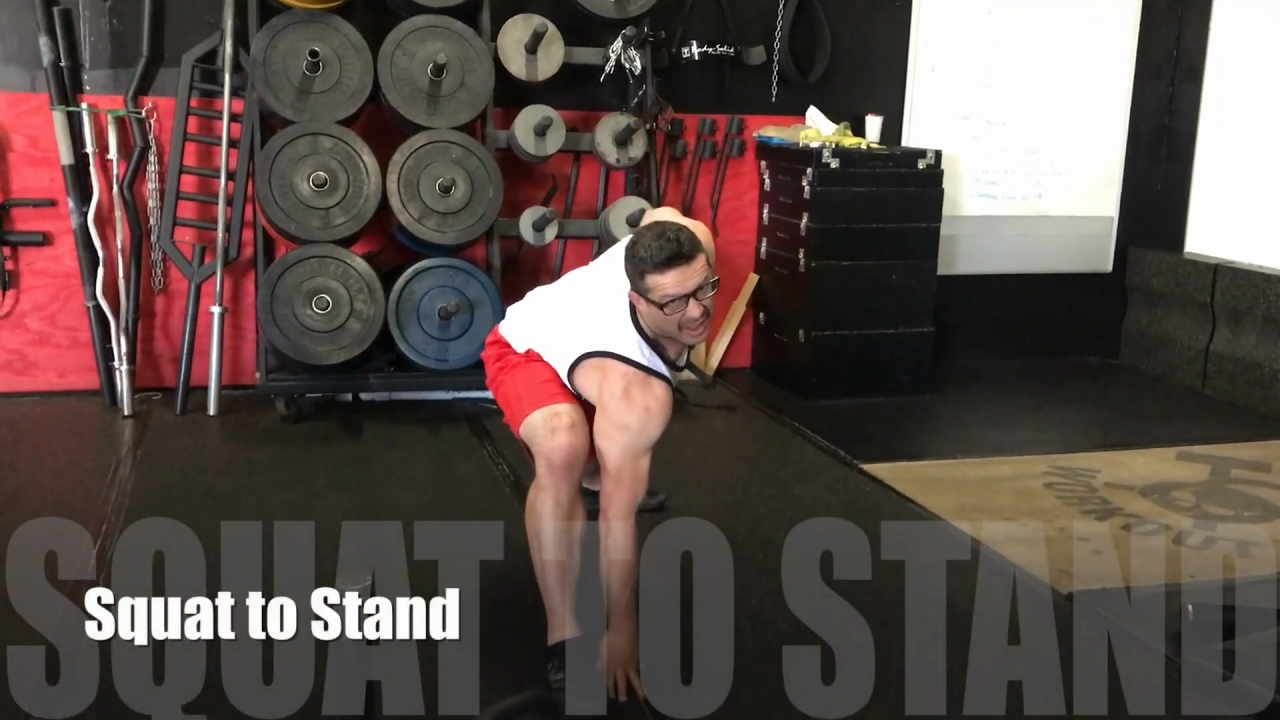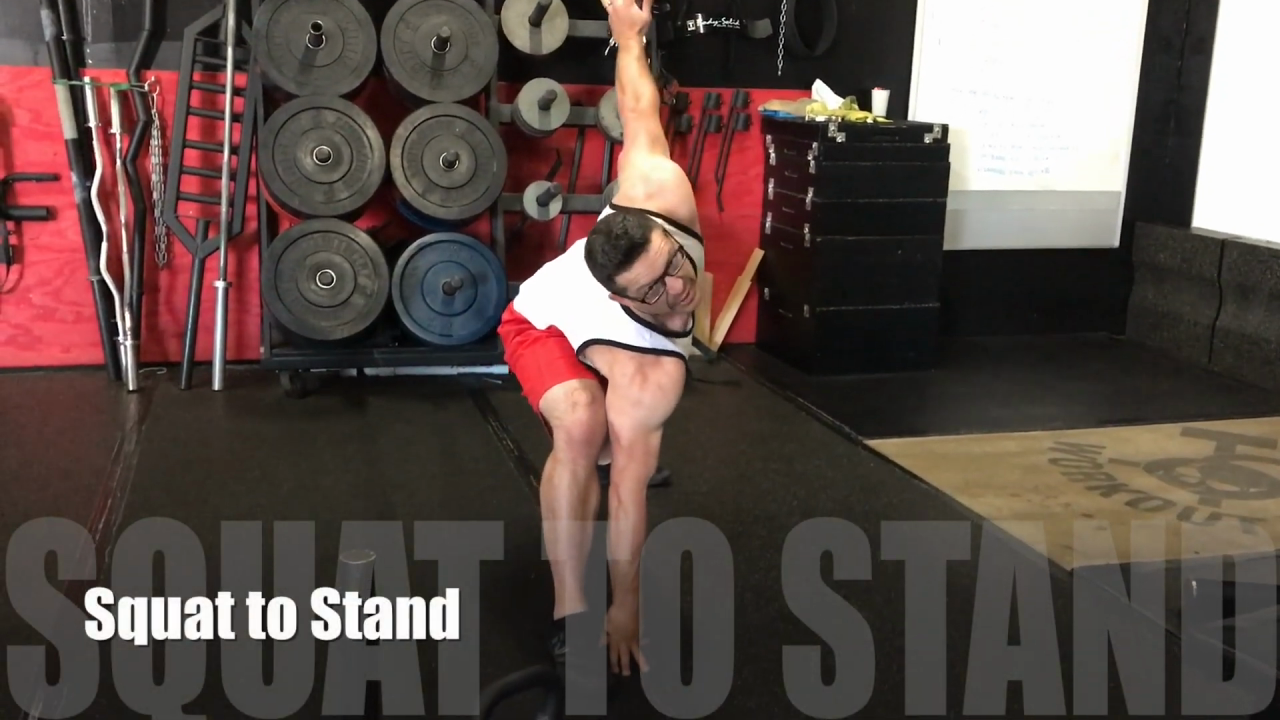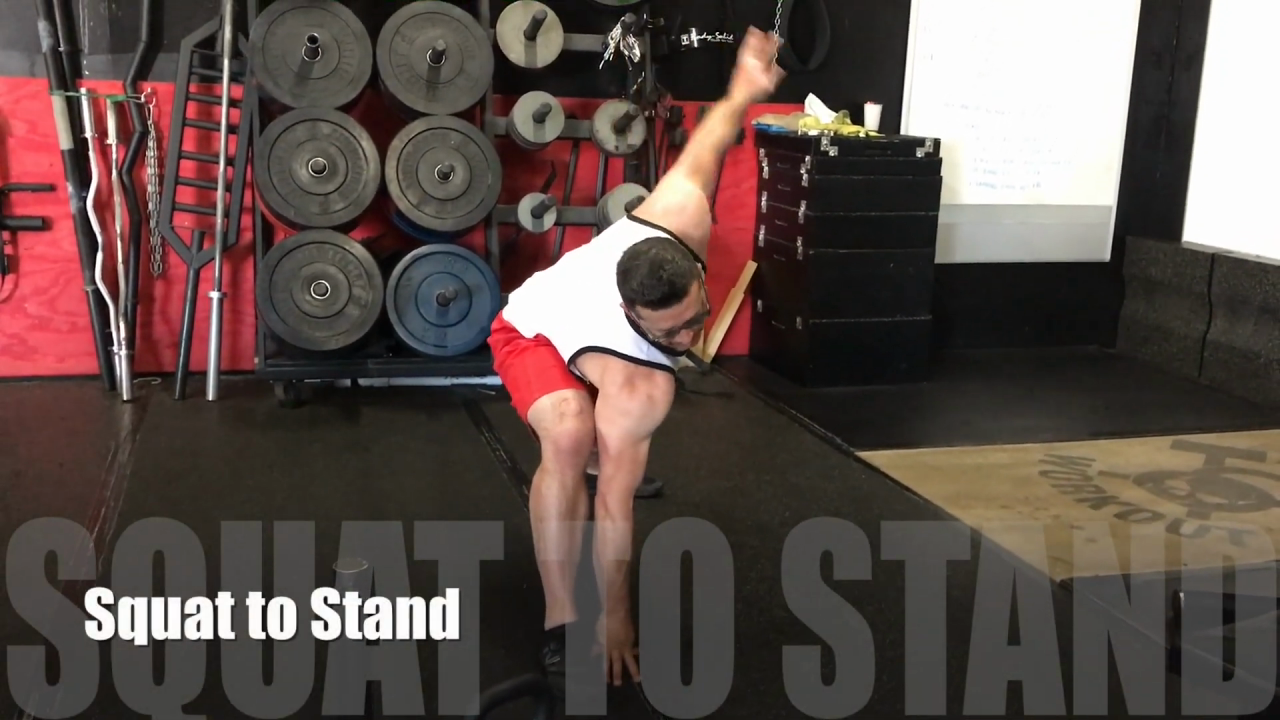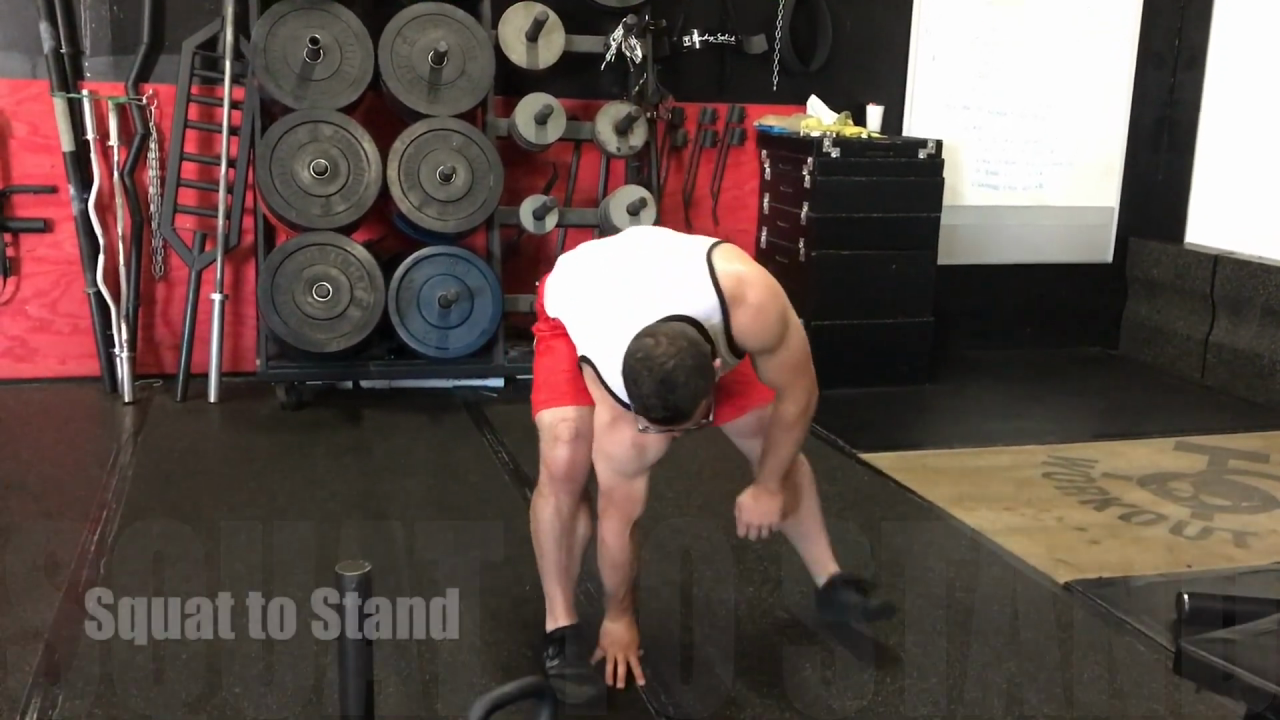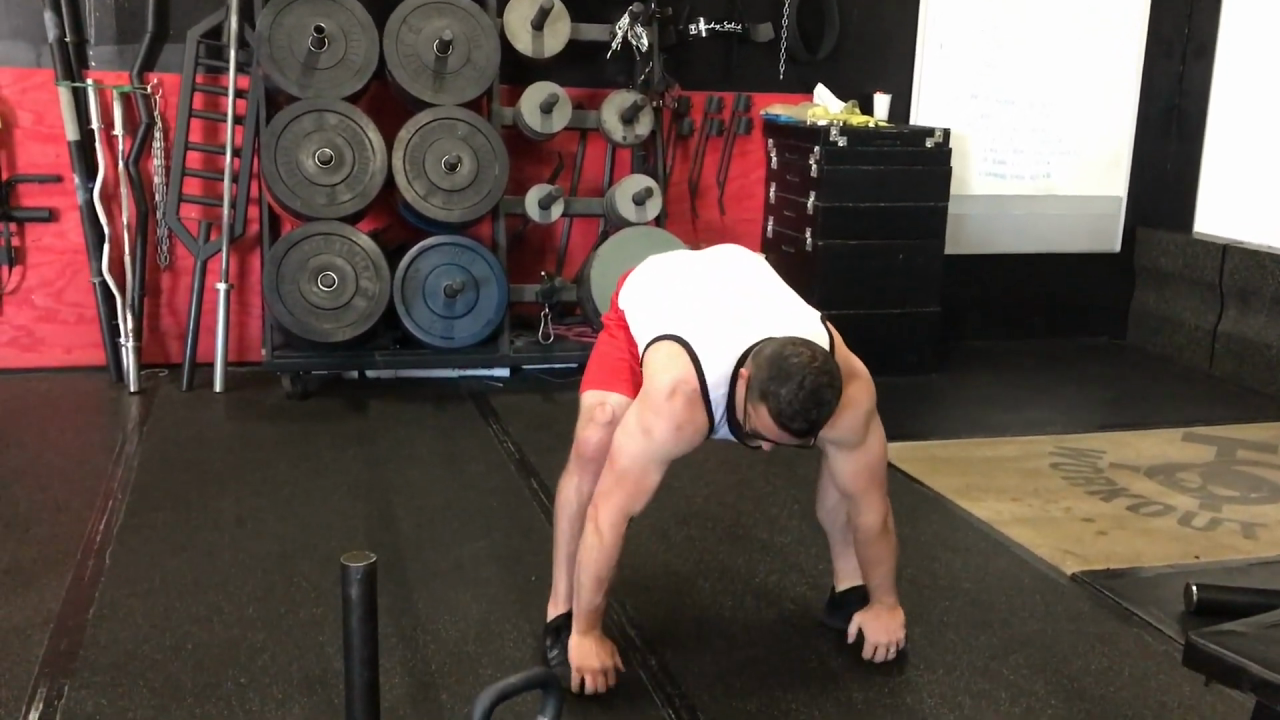
dt=1s
person 1, frame 1
left shoulder: (690, 244)
right shoulder: (635, 392)
left elbow: (661, 214)
right elbow: (618, 516)
right wrist: (622, 634)
left hip: (574, 318)
right hip: (527, 349)
right knee: (563, 450)
left ankle: (599, 462)
right ankle: (564, 639)
person 1, frame 2
left shoulder: (660, 196)
right shoulder: (651, 373)
left elbow: (640, 114)
right elbow: (627, 491)
right wrist: (626, 611)
left hip: (568, 290)
right hip: (542, 324)
left knee: (629, 437)
right knee: (583, 428)
left ankle: (610, 437)
right ankle: (570, 613)
person 1, frame 3
left shoulder: (677, 225)
right shoulder: (638, 384)
left elbow: (701, 153)
right elbow: (614, 503)
left wrist: (744, 91)
right wrist: (616, 618)
left hip: (574, 294)
right hip: (531, 331)
right knee: (570, 440)
right ankle: (563, 620)
person 1, frame 4
left shoulder: (748, 301)
right shoulder: (621, 411)
left elbow: (797, 389)
right elbow: (619, 514)
left wrist: (766, 487)
right wrist: (619, 617)
right hip: (577, 301)
left knee: (768, 435)
right knee: (564, 463)
left ankle: (831, 582)
right ankle: (561, 628)
person 1, frame 5
left shoulder: (847, 388)
right shoulder: (678, 395)
left elbow: (870, 501)
right elbow: (609, 511)
left wrist: (885, 603)
right wrist: (587, 632)
left knee: (851, 451)
right knee: (595, 446)
left ankle: (848, 592)
right ankle: (562, 616)
